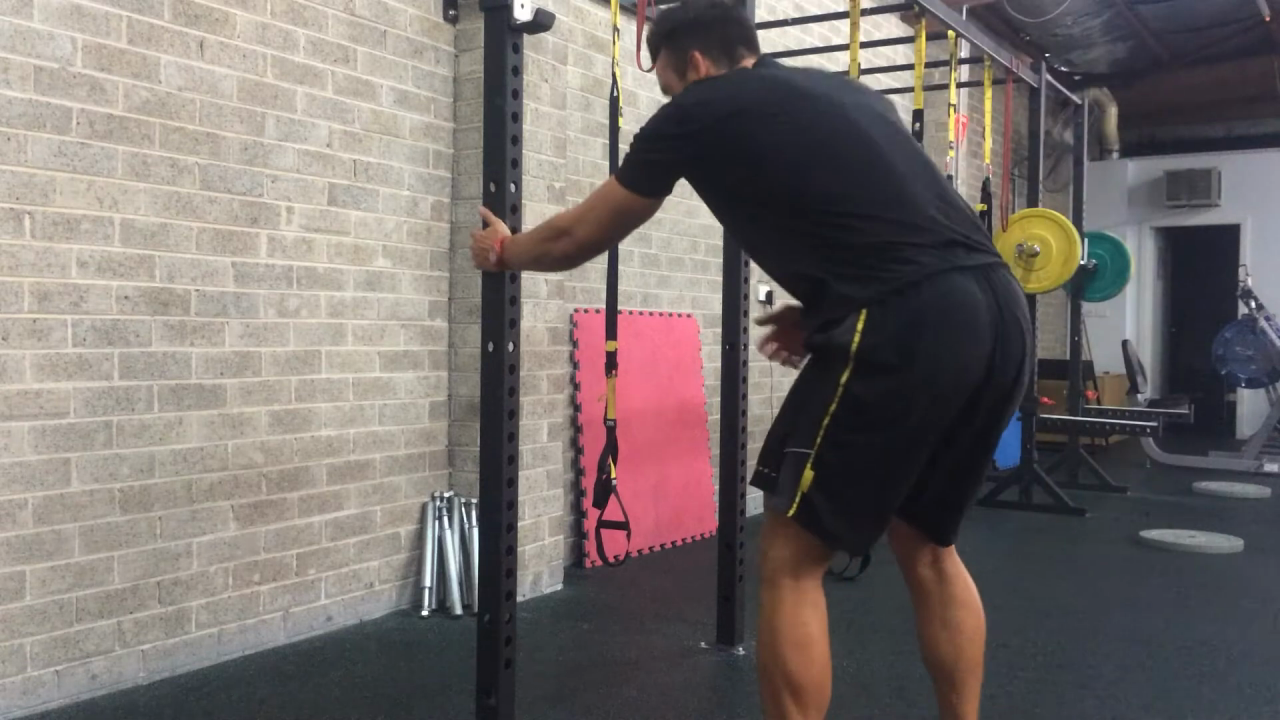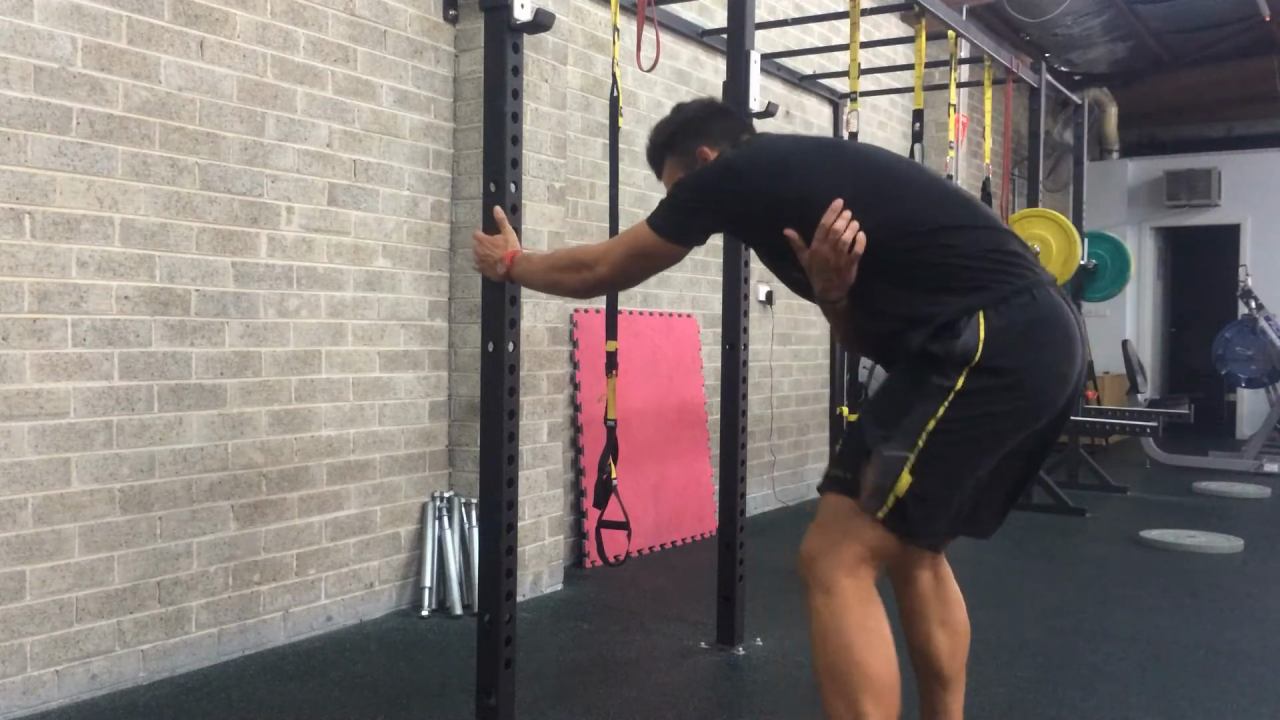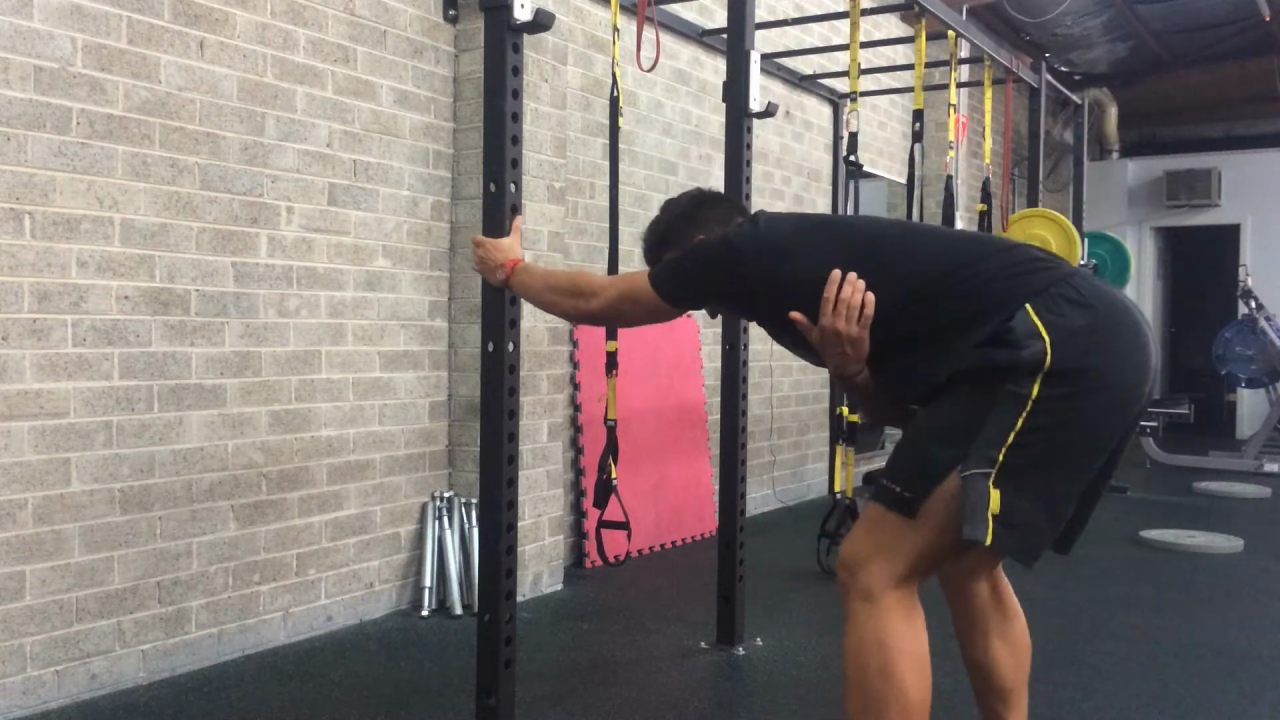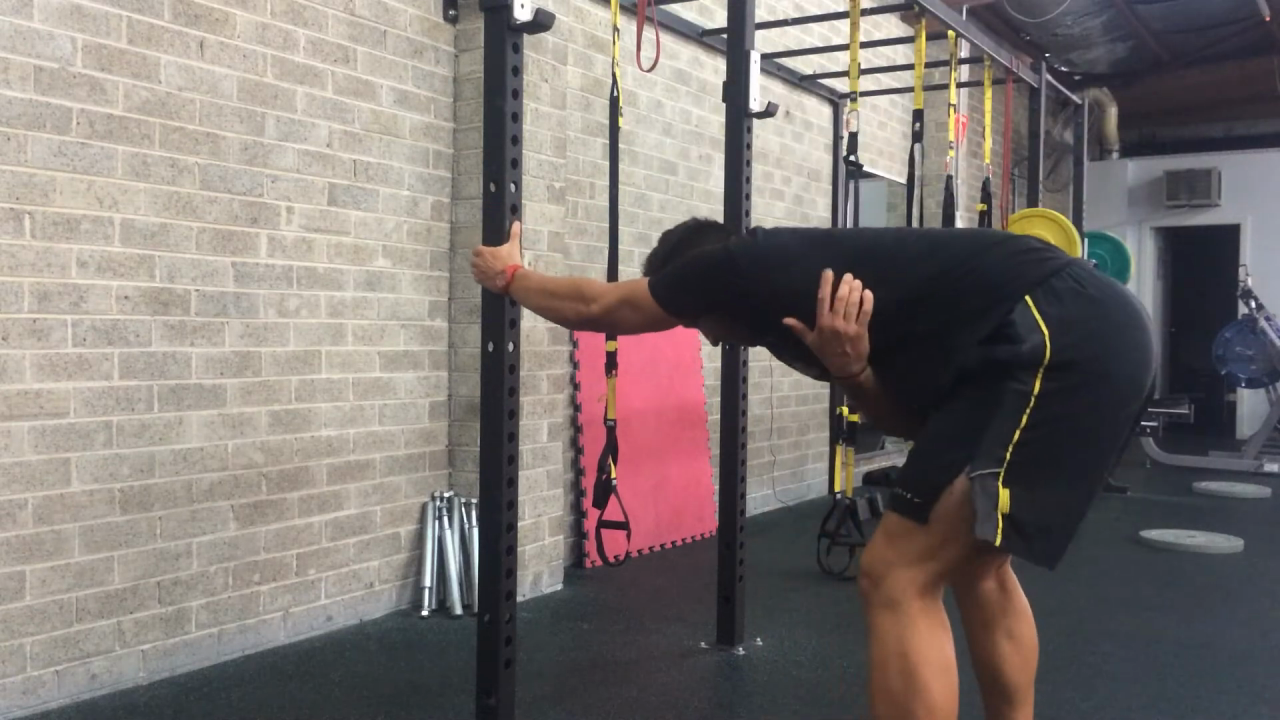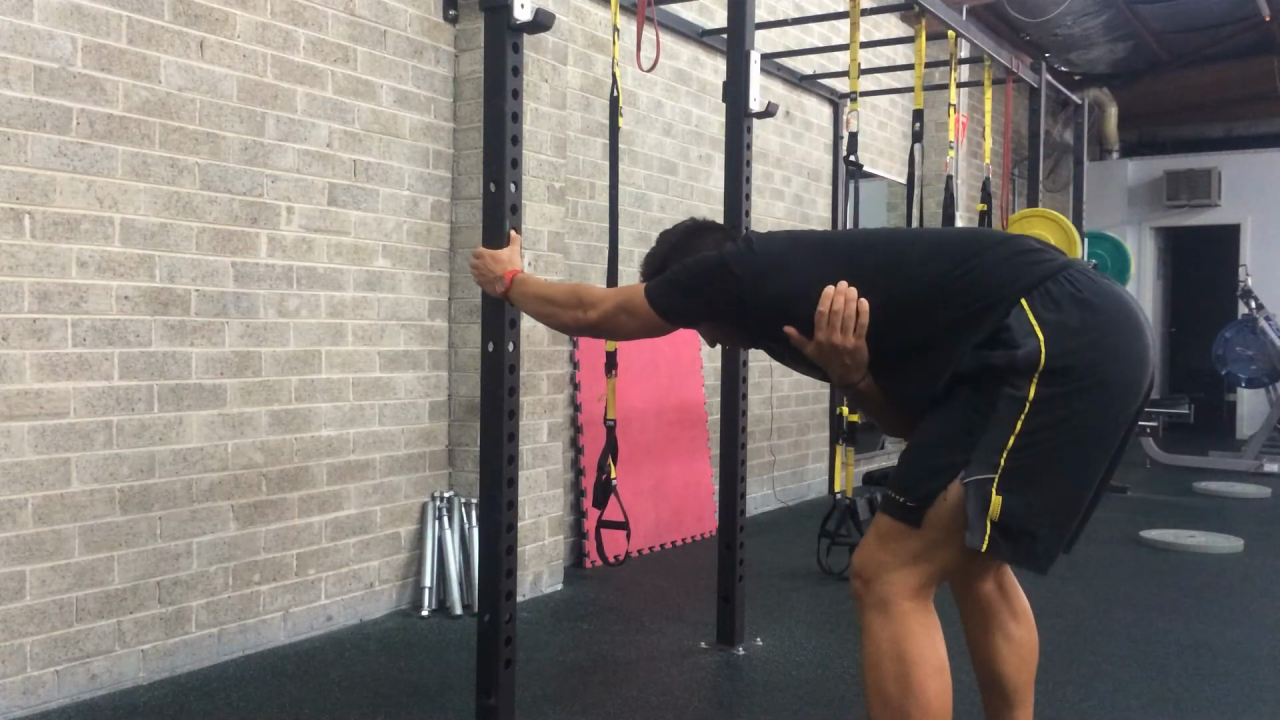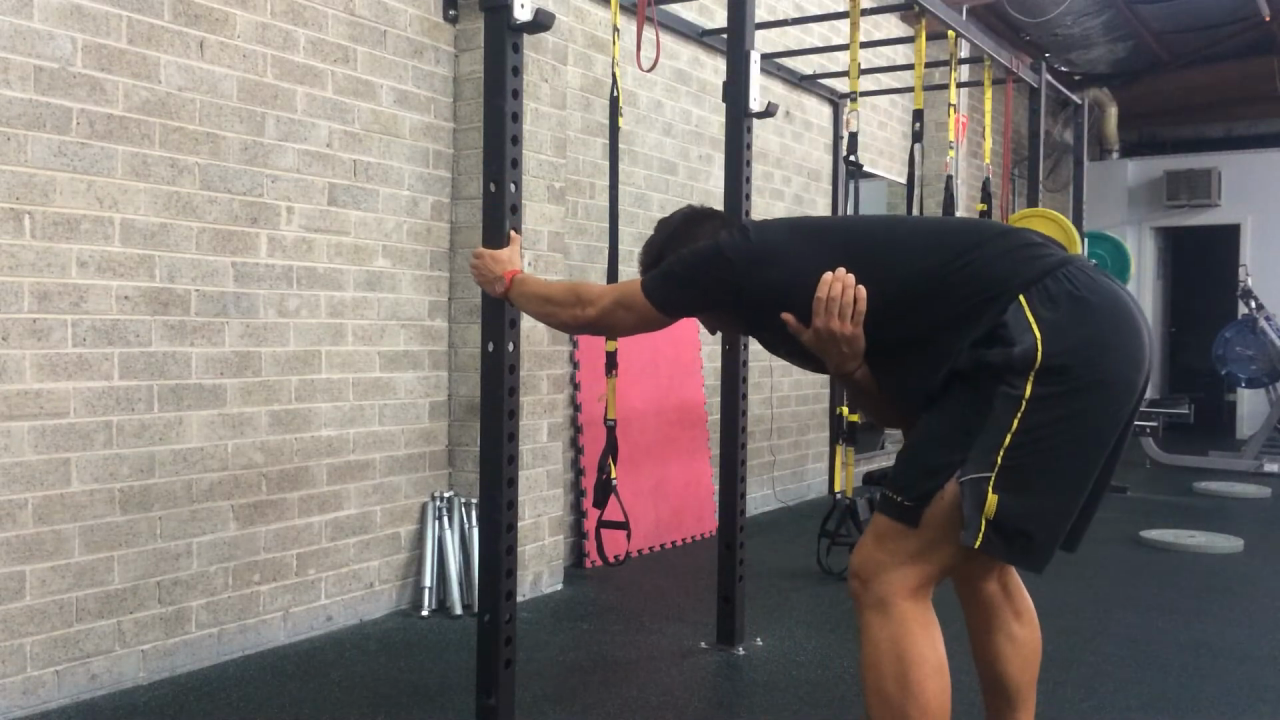
dt=0.5s
person 1, frame 1
left shoulder: (699, 112)
right shoulder: (841, 93)
left elbow: (577, 238)
left wrist: (504, 251)
right wrist: (818, 312)
left hip: (907, 327)
right hip: (997, 309)
left knee: (791, 563)
right knee: (926, 550)
person 1, frame 2
left shoulder: (735, 174)
right shoulder: (809, 175)
left elbow: (602, 270)
right elbow: (879, 338)
left wrist: (509, 261)
right wrist: (837, 297)
left hip: (992, 339)
right hip: (1042, 333)
left knee: (836, 562)
right knee: (912, 547)
person 1, frame 3
left shoulder: (741, 253)
right shoulder: (806, 254)
left elbow: (598, 302)
right elbow: (911, 407)
left wrist: (510, 268)
right wrist: (853, 371)
left hip: (1057, 345)
right hip: (1105, 336)
left knee: (875, 573)
right knee: (965, 562)
person 1, frame 4
left shoulder: (739, 267)
right shoulder: (800, 274)
left elbow: (594, 308)
right elbow: (918, 418)
left wrist: (509, 275)
right wrist: (855, 371)
left hip: (1057, 337)
right hip: (1100, 325)
left knee: (898, 579)
right knee: (975, 562)
person 1, frame 5
left shoulder: (736, 272)
right shoulder: (799, 273)
left elbow: (592, 313)
right elbow: (916, 417)
left wrist: (508, 279)
right wrist: (853, 377)
left hip: (1054, 342)
right hip: (1096, 328)
left knee: (890, 578)
right knee: (974, 564)
person 1, frame 6
left shoulder: (730, 261)
right shoulder: (793, 263)
left elbow: (592, 312)
right elbow: (910, 410)
left wrist: (508, 278)
right wrist: (850, 366)
left hip: (1049, 338)
right hip: (1093, 325)
left knee: (888, 577)
right knee: (979, 562)
